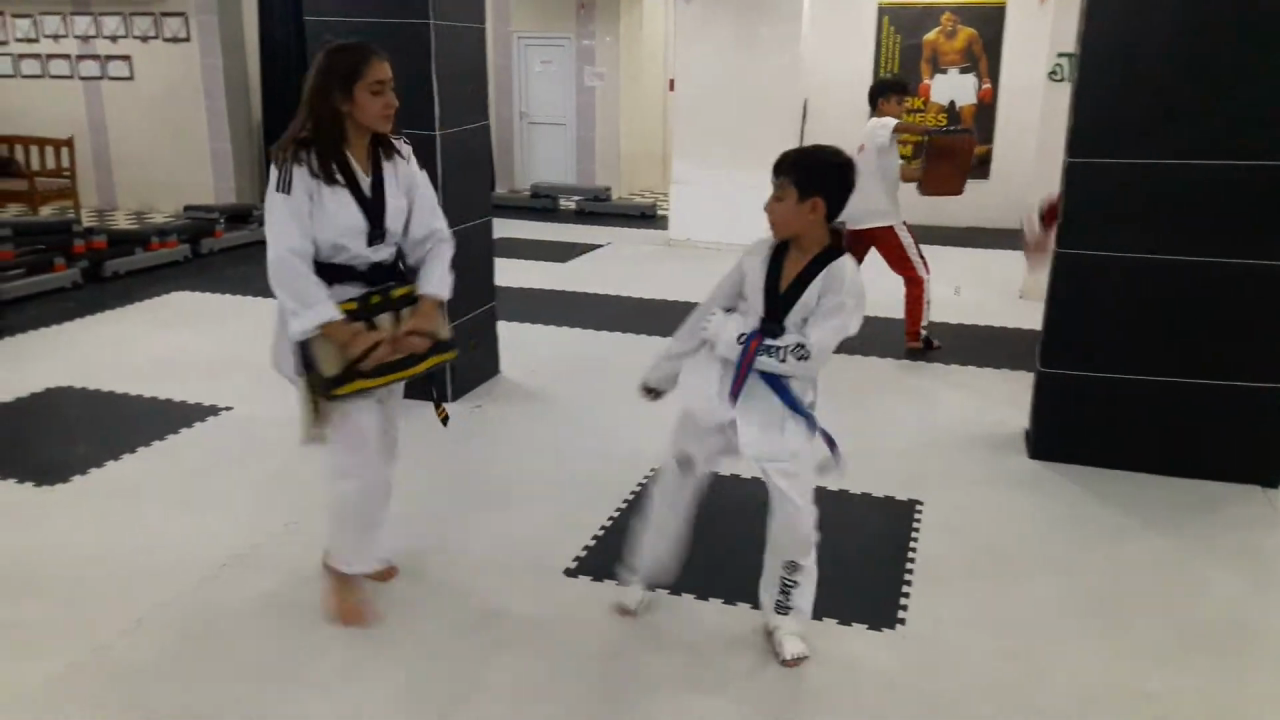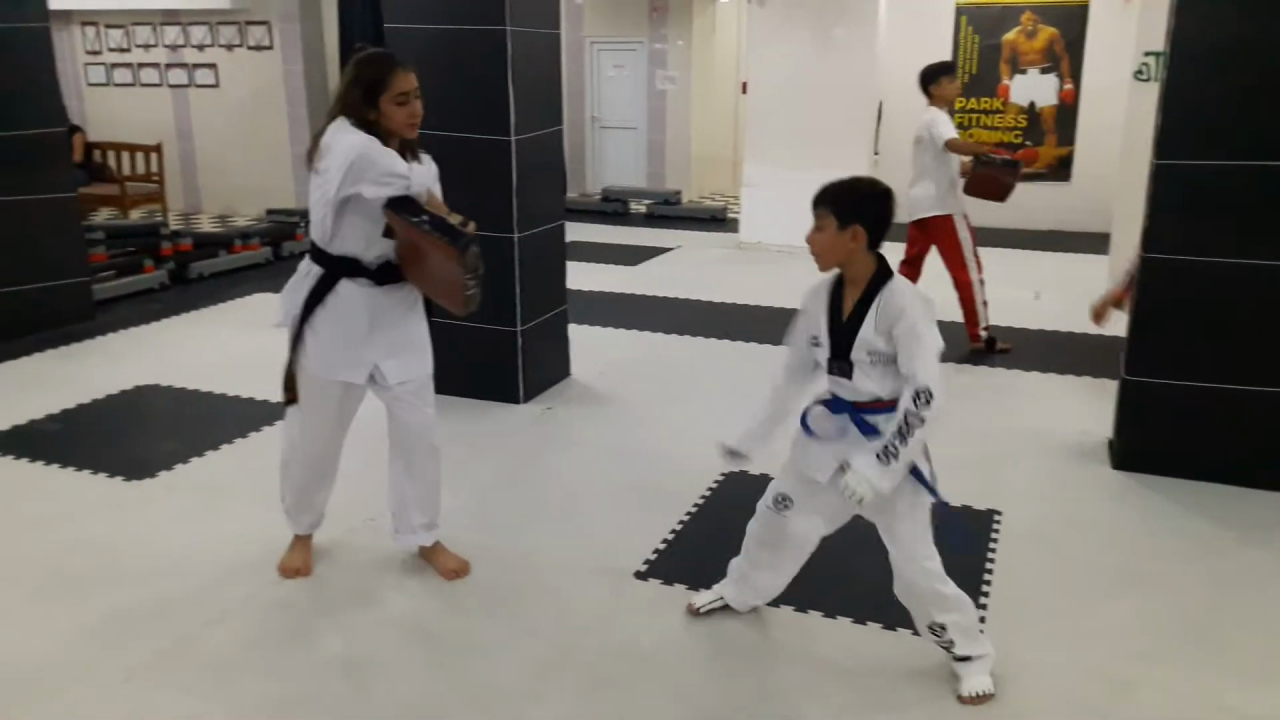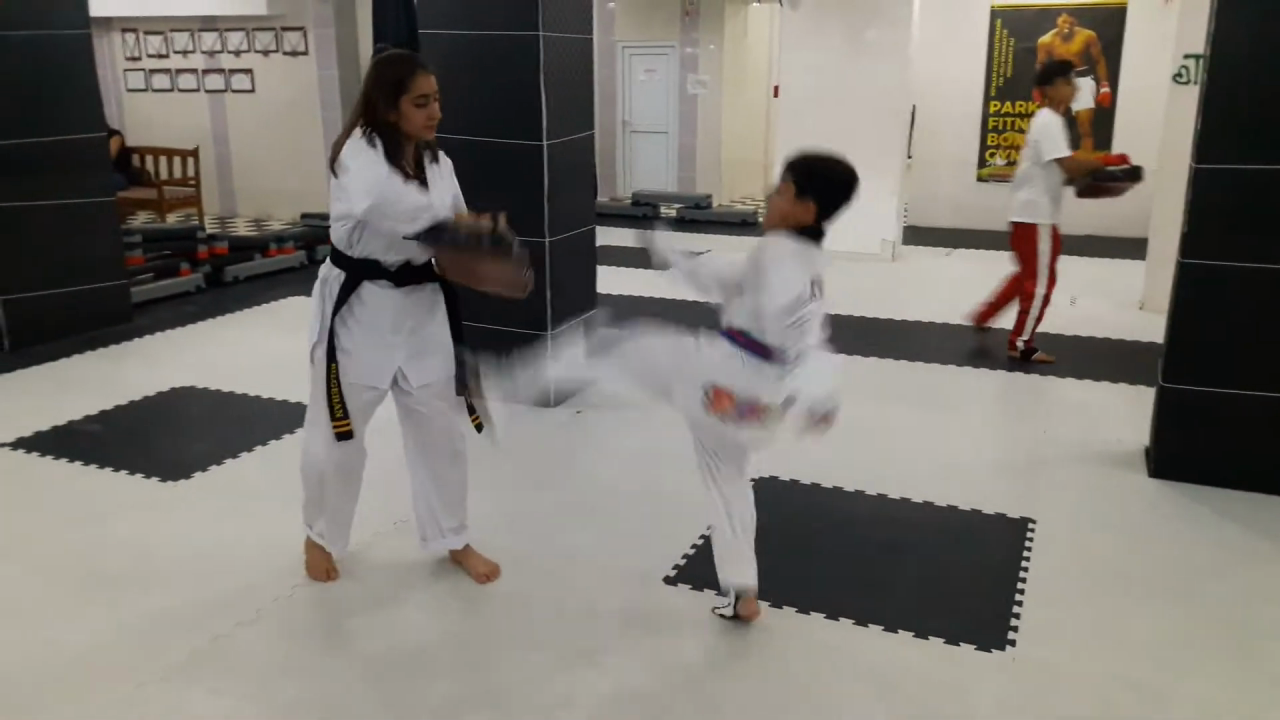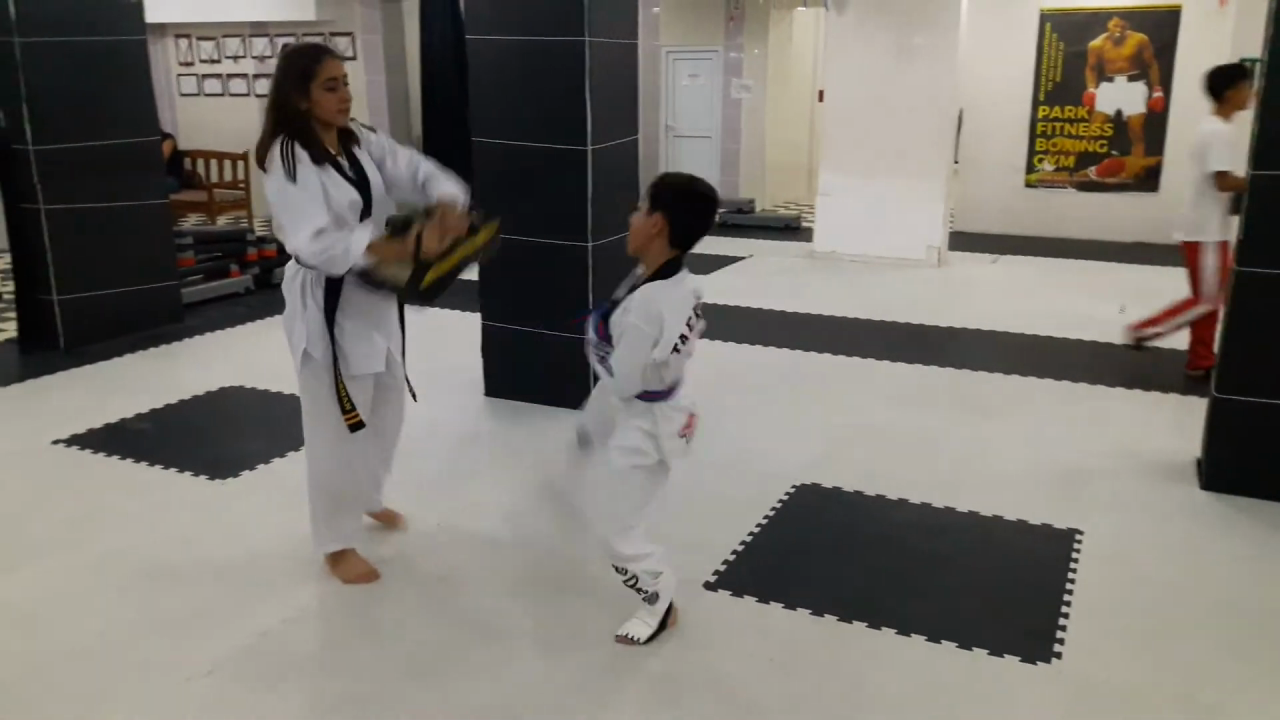
dt=0.5s
person 1, frame 1
left shoulder: (399, 159)
right shoulder: (298, 166)
left elbow: (432, 237)
right elbow: (287, 261)
left wrist: (429, 308)
right wrist: (337, 328)
right hip: (326, 320)
left knee: (377, 442)
right knee: (356, 447)
left ankle: (350, 550)
right ankle: (345, 567)
person 1, frame 2
left shoulder: (420, 164)
right shoulder: (340, 142)
right elbow: (364, 159)
right wrist: (423, 194)
left hip: (396, 306)
right hip: (334, 306)
left knee: (416, 427)
right knee: (314, 428)
left ankle: (424, 536)
right ankle: (302, 530)
person 1, frame 3
left shoulder: (437, 163)
right shoulder: (359, 150)
left elbow: (450, 246)
right elbow: (377, 200)
left wrist: (481, 263)
right wrist: (453, 216)
left hip: (419, 307)
right hip: (357, 309)
left knee: (441, 430)
right knee: (337, 436)
left ankle: (453, 541)
right ankle: (321, 535)
person 1, frame 4
left shoulder: (361, 142)
right shoulder: (286, 159)
left elbow: (419, 174)
right elbow: (311, 240)
left wrist: (447, 204)
right wrist: (377, 247)
left hip: (375, 289)
right hip: (326, 300)
left knee: (385, 407)
right knee: (338, 422)
left ankle: (363, 497)
right ankle: (338, 543)
person 2, frame 1
left shoulder: (841, 279)
right shoulder: (760, 254)
left elbow: (802, 357)
right elbow: (711, 311)
left wrist: (730, 338)
right wrist: (665, 367)
left hip: (784, 408)
right hip: (724, 384)
left knee: (793, 515)
right knee: (676, 483)
left ankle: (783, 615)
right ankle: (645, 575)
person 2, frame 2
left shoulder: (905, 304)
right shoulder: (824, 296)
left elbow: (925, 395)
right elbow: (798, 367)
left wrist: (879, 463)
right wrist: (754, 433)
left hip: (891, 443)
right hip: (836, 434)
left knee: (916, 571)
right knee: (777, 516)
left ankle: (971, 653)
right ankle: (741, 590)
person 2, frame 3
left shoulder: (781, 253)
right shoulder: (799, 258)
left elbow: (797, 323)
right elbow: (731, 283)
right wrist: (677, 261)
left hip: (725, 384)
right hip: (761, 395)
left knee: (615, 348)
right knee: (728, 483)
left ankle: (517, 374)
right ankle: (743, 595)
person 2, frame 4
left shoulder: (653, 301)
right shoulder: (672, 284)
left elbow: (620, 376)
left wrist: (598, 342)
left hip: (646, 425)
right hip: (639, 404)
left knee: (620, 533)
right knee: (591, 425)
left ankle: (659, 605)
person 3, frame 1
left shoulder: (878, 136)
right shoulder: (881, 126)
left elbow: (902, 173)
right elbow: (907, 128)
right wrist: (934, 132)
left hip: (855, 216)
right hip: (882, 217)
right knee: (917, 273)
right ankle: (917, 335)
person 3, frame 2
left shoulder: (930, 121)
right shoulder: (937, 118)
right elbow: (956, 145)
right wrist: (990, 152)
left hip: (920, 206)
right hip: (941, 206)
left knee: (909, 267)
right knee: (967, 269)
right ankle: (980, 335)
person 3, frame 3
left shoulder: (1046, 120)
right shoulder: (1050, 123)
left elbow: (1058, 171)
right elbow: (1068, 166)
left wrist: (1092, 170)
right wrist: (1108, 161)
left hip: (1032, 212)
right hip: (1036, 213)
left knee: (1030, 276)
right knee: (1040, 281)
left ankle: (984, 318)
right ankle: (1021, 344)
person 3, frame 4
left shoulder: (1210, 127)
right shoulder: (1219, 132)
right elbow: (1223, 181)
left wrist: (1246, 186)
left hip: (1207, 229)
right hip: (1206, 231)
left knee: (1212, 294)
right knee: (1208, 298)
left ankle: (1201, 360)
right ankle: (1144, 331)
